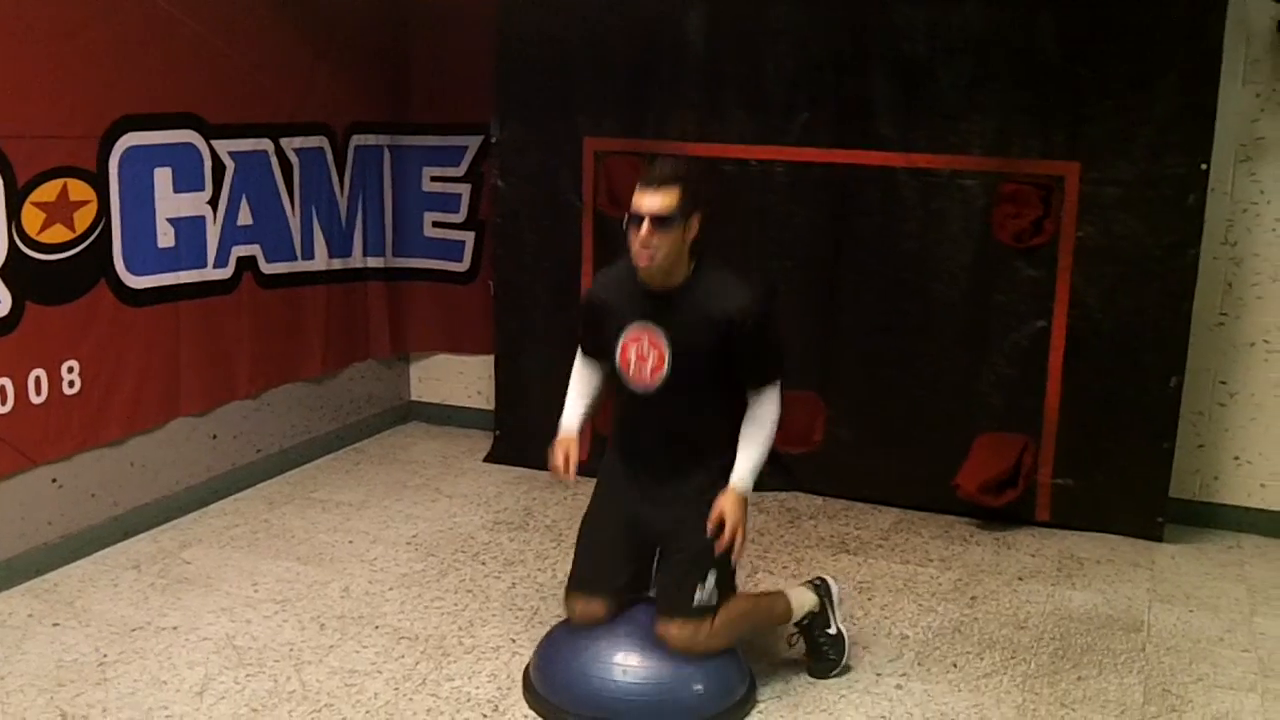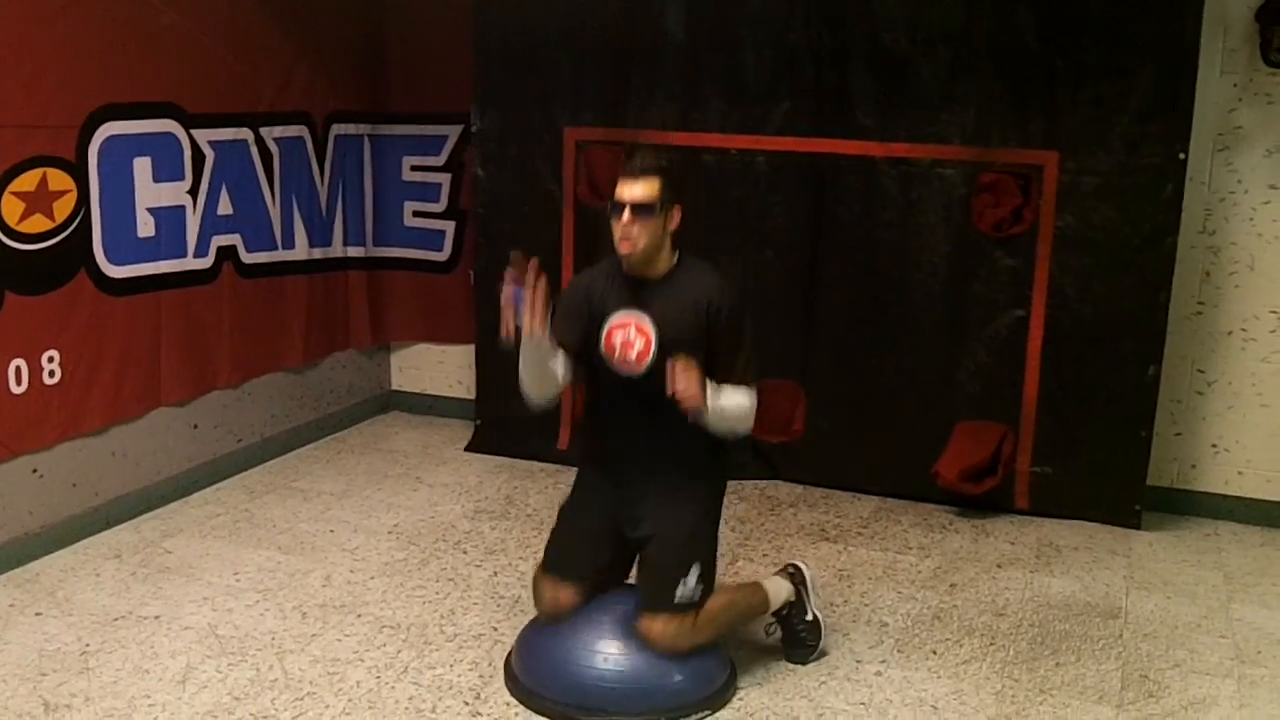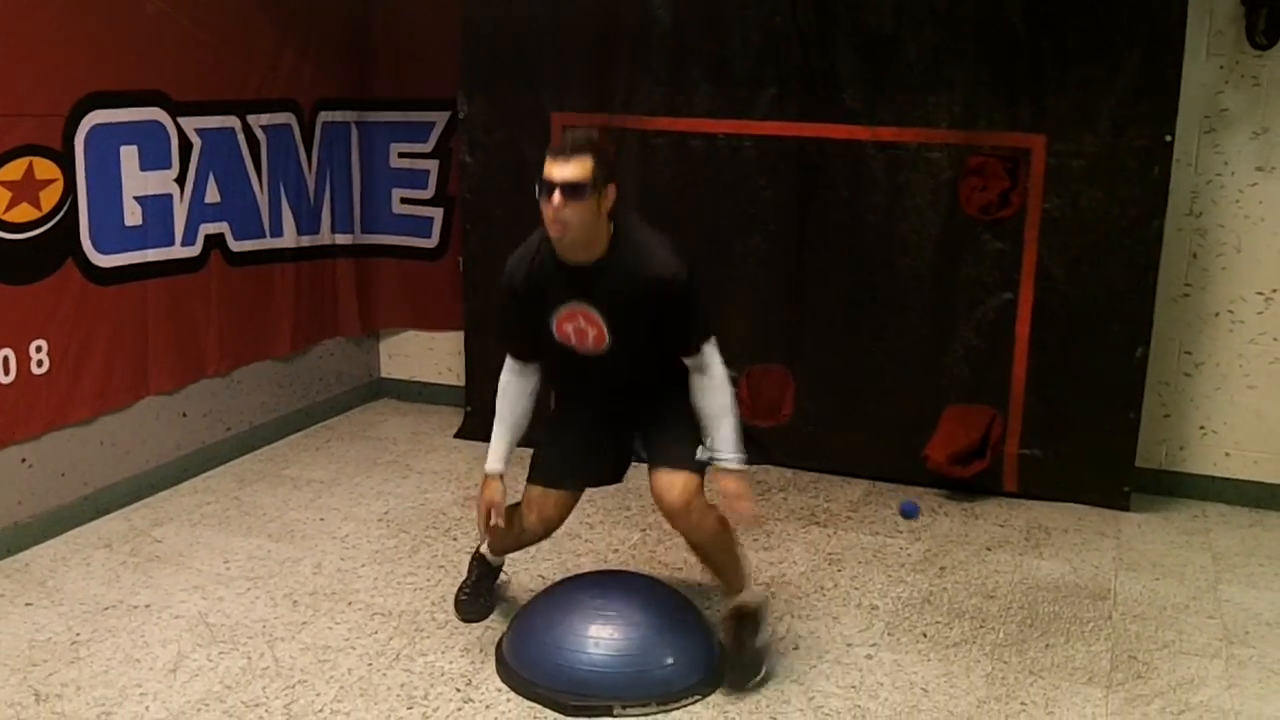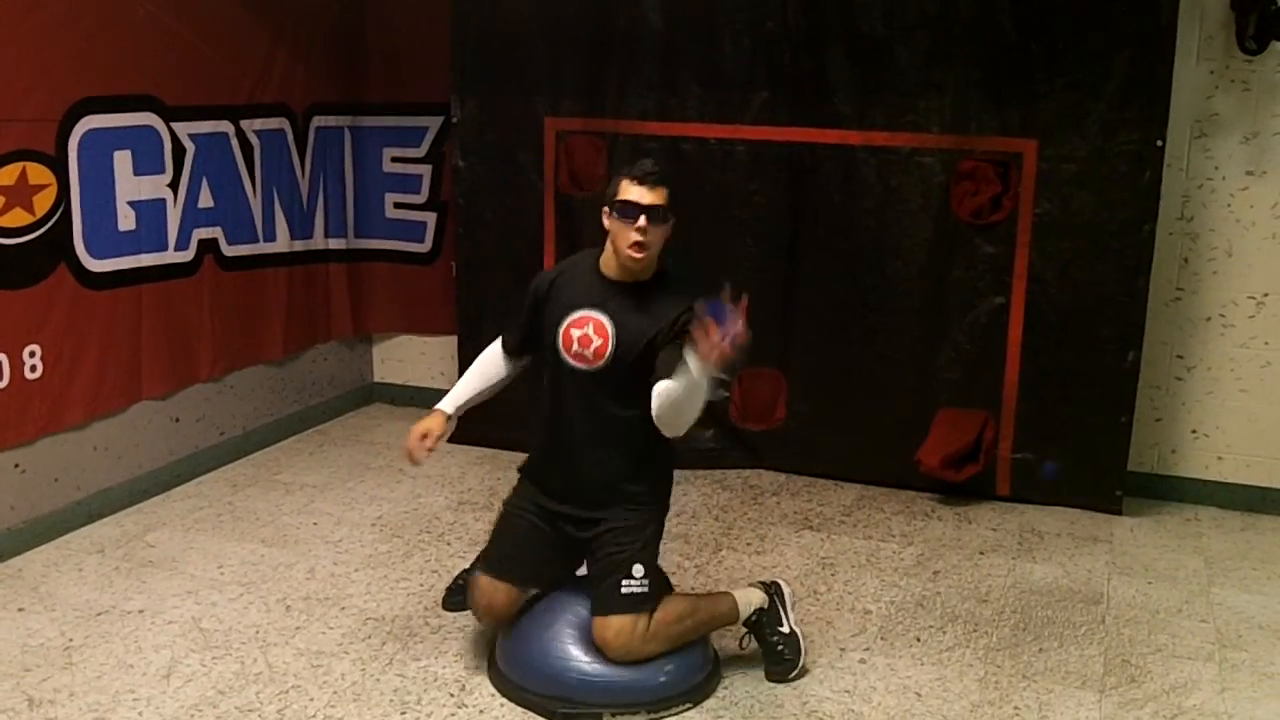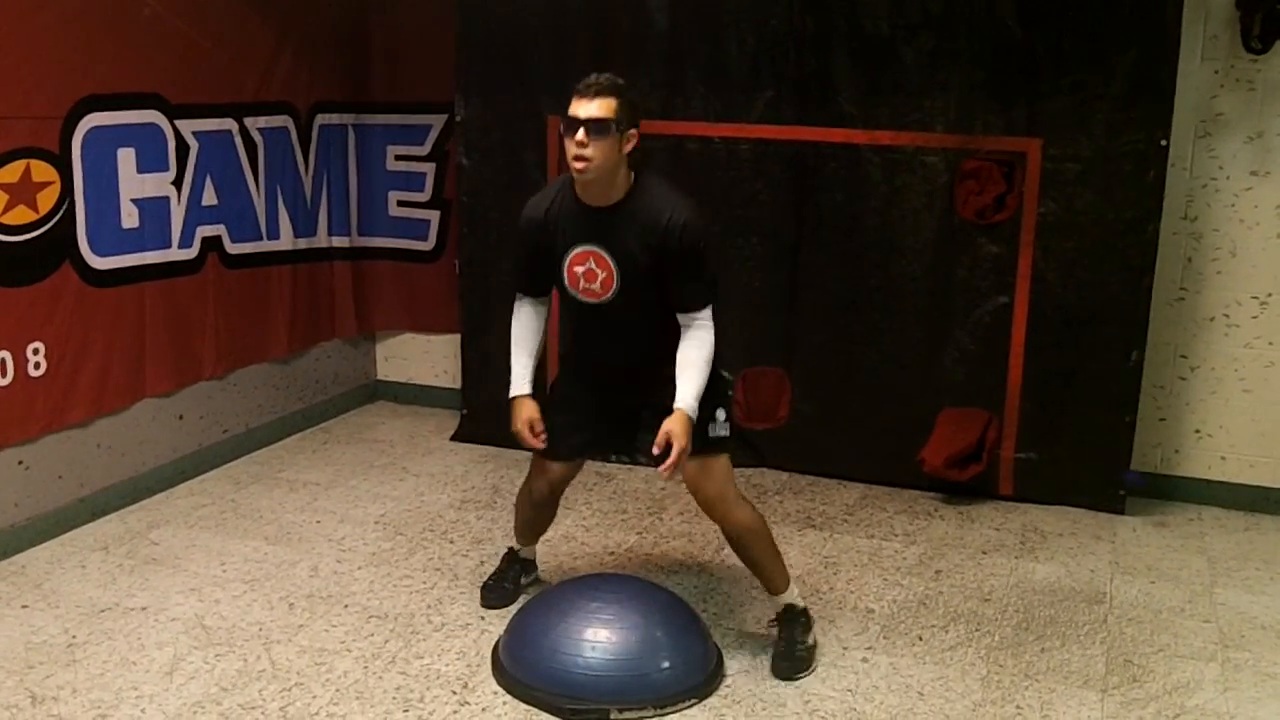
dt=1s
person 1, frame 1
left shoulder: (730, 308)
right shoulder: (605, 293)
left elbow: (765, 395)
left wrist: (738, 486)
right wrist: (568, 426)
left hip: (700, 487)
right hip: (627, 478)
left knee: (686, 637)
right knee: (584, 614)
left ankle: (809, 603)
right ankle: (636, 577)
person 1, frame 2
left shoulder: (708, 297)
right shoulder: (589, 290)
left elbow: (742, 408)
right elbow: (543, 391)
left wrist: (704, 400)
right wrist: (534, 341)
left hip: (679, 487)
right hip: (603, 480)
left knee: (667, 633)
right knee: (552, 605)
left ankle: (784, 591)
right ankle: (604, 572)
person 1, frame 3
left shoulder: (653, 266)
right shoulder: (526, 270)
left elbow: (702, 363)
right elbow: (522, 367)
left wrist: (728, 461)
right wrist: (494, 466)
left hip: (664, 398)
right hip: (585, 398)
left knee: (679, 499)
right knee: (536, 519)
left ankle: (746, 606)
right ankle: (488, 557)
person 1, frame 4
left shoulder: (675, 313)
right shoulder: (558, 282)
left elbow: (672, 419)
right elbow: (507, 353)
left wrist: (701, 368)
right wrist: (445, 410)
left hip: (627, 492)
right hip: (549, 480)
left knee: (621, 639)
right knee: (490, 606)
left ankle: (759, 602)
right ankle: (508, 558)
person 1, frame 5
left shoulder: (669, 218)
right shoulder: (543, 214)
left elbow: (697, 324)
right elbow: (531, 302)
left wrist: (684, 408)
right wrist: (521, 390)
left hip: (670, 373)
right hip: (586, 373)
left knee: (716, 493)
right knee: (543, 481)
left ankle: (792, 609)
right ankle: (520, 559)
